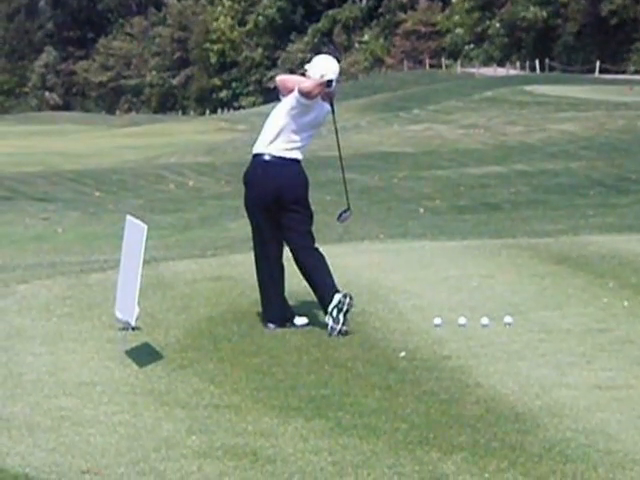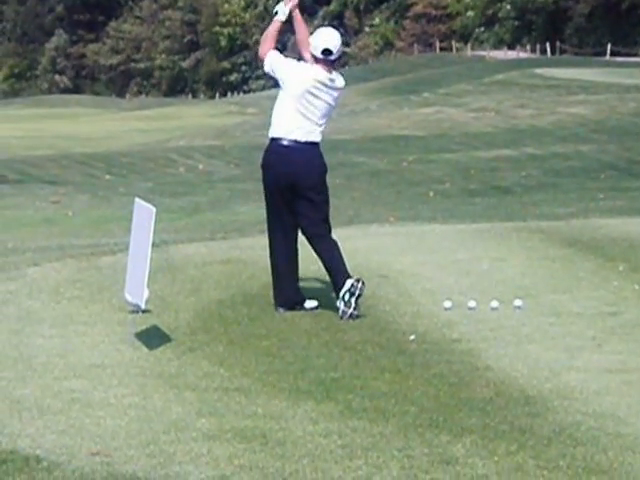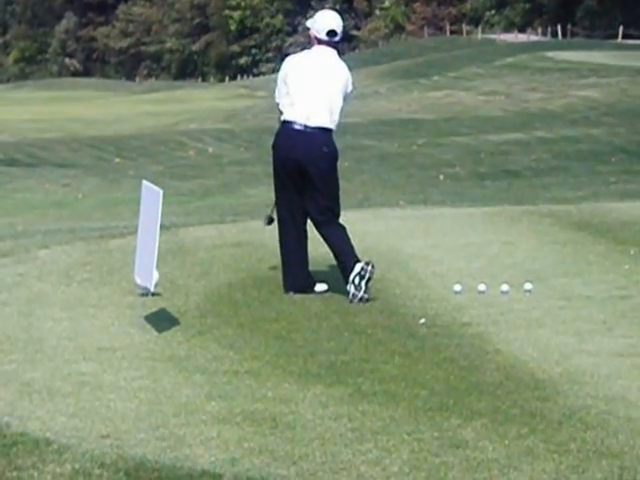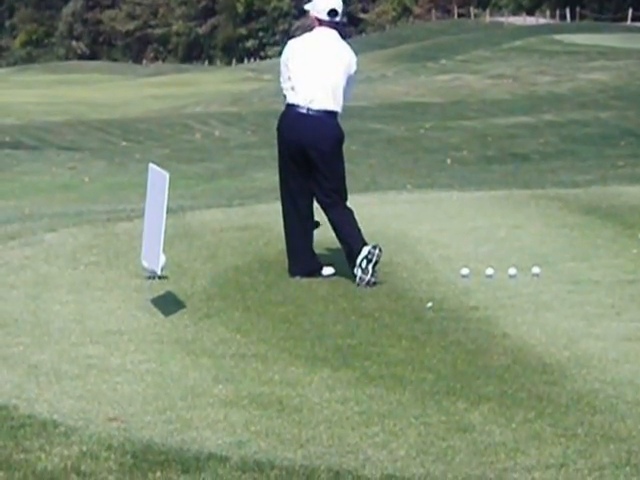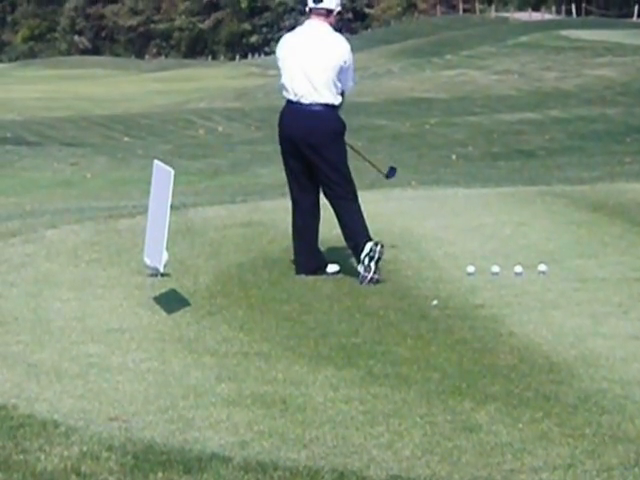
dt=1s
person 1, frame 1
left shoulder: (306, 99)
right shoulder: (323, 109)
left elbow: (305, 87)
right elbow: (282, 80)
left wrist: (318, 83)
right wrist: (326, 88)
left hip: (261, 172)
right hip: (291, 174)
left knee: (267, 247)
right knee: (303, 244)
left ankle: (276, 313)
right ankle: (332, 297)
person 1, frame 2
left shoulder: (295, 73)
right shoulder: (337, 84)
left elbow: (264, 52)
right elbow: (308, 53)
left hip: (278, 155)
right hip: (309, 158)
left knee: (281, 230)
right knee: (318, 229)
left ankle: (287, 297)
right ankle: (344, 282)
person 1, frame 3
left shoulder: (292, 62)
right shoulder: (343, 72)
left elbow: (281, 105)
right elbow: (336, 109)
left hip: (288, 138)
right hip: (319, 143)
left knee: (290, 213)
right knee: (325, 214)
left ankle: (297, 280)
right ankle: (353, 268)
person 1, frame 4
left shoulder: (294, 46)
right shoulder: (346, 54)
left elbow: (286, 87)
right elbow: (344, 96)
left hip: (292, 122)
right hip: (324, 127)
left knee: (295, 195)
right knee: (332, 197)
left ankle: (303, 263)
right ankle: (360, 251)
person 1, frame 5
left shoulder: (286, 42)
right shoulder: (338, 44)
left elbow: (288, 84)
right elbow: (343, 91)
left hip: (291, 118)
right hip: (323, 121)
left knee: (302, 193)
right knee: (340, 191)
left ankle: (308, 261)
right ankle: (364, 248)
